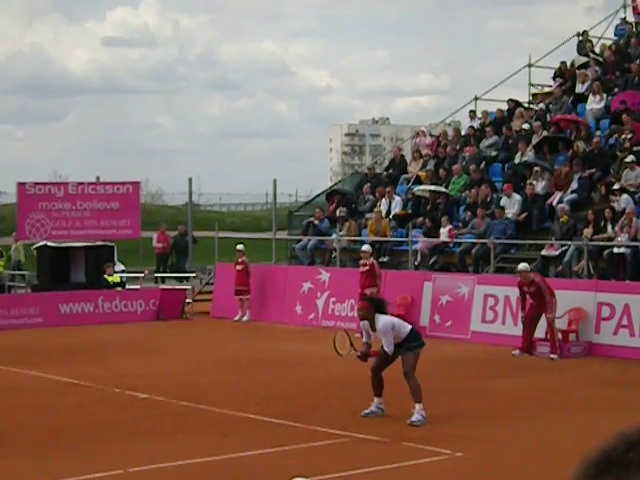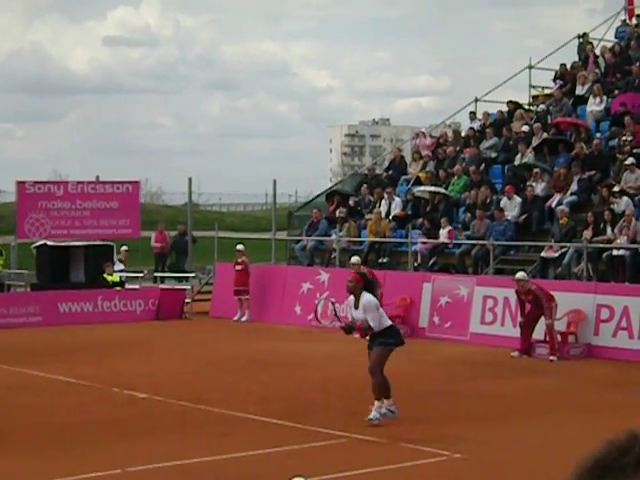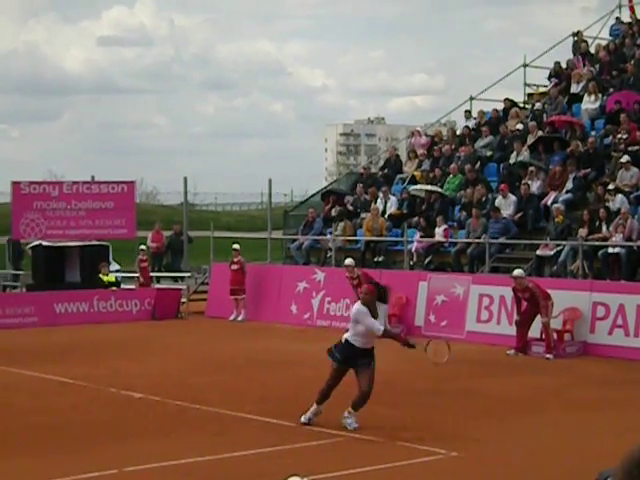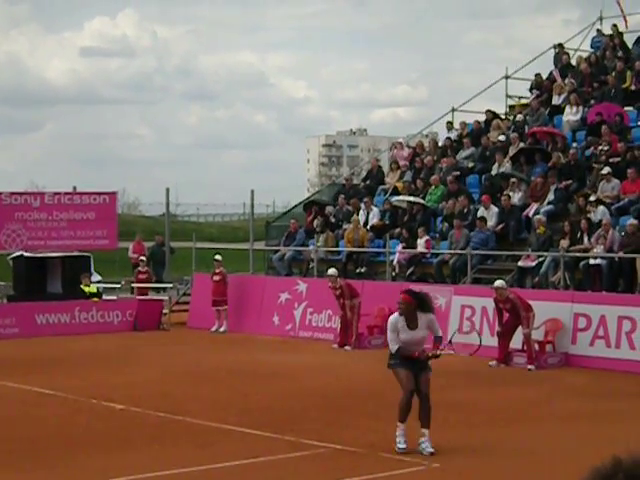
dt=1s
person 1, frame 1
left shoulder: (383, 323)
right shoulder: (364, 323)
left elbow: (388, 350)
right elbow: (367, 341)
left wrist: (369, 354)
right wrist: (364, 352)
left hip: (410, 340)
right hip: (394, 341)
left knee: (408, 373)
right knee: (375, 369)
left ankle: (419, 412)
right ankle: (378, 405)
person 1, frame 2
left shoulder: (368, 300)
right shoulder: (350, 301)
left elbow: (374, 326)
right elbow: (352, 321)
left wrist: (355, 328)
right wrist: (349, 327)
left hip: (387, 335)
right hip: (376, 336)
left knee: (373, 369)
right knee: (377, 372)
left ankle: (377, 408)
right ankle: (389, 406)
person 1, frame 3
right shoulder: (357, 310)
left elbow: (384, 329)
right elbow: (379, 332)
left wrist: (400, 338)
right wrist: (401, 339)
left hip: (366, 353)
right hip: (347, 349)
left knee: (366, 391)
right knee: (331, 385)
left ankle: (350, 415)
right ankle: (315, 409)
person 1, frame 4
left shoulder: (428, 317)
right shoulder: (394, 320)
left elbow: (438, 335)
right elbow: (394, 348)
left wrist: (435, 350)
right wrist: (417, 354)
left hip: (420, 361)
right hip: (401, 359)
left knee: (425, 395)
right knee: (409, 390)
left ankle: (425, 439)
right ankle: (400, 433)
